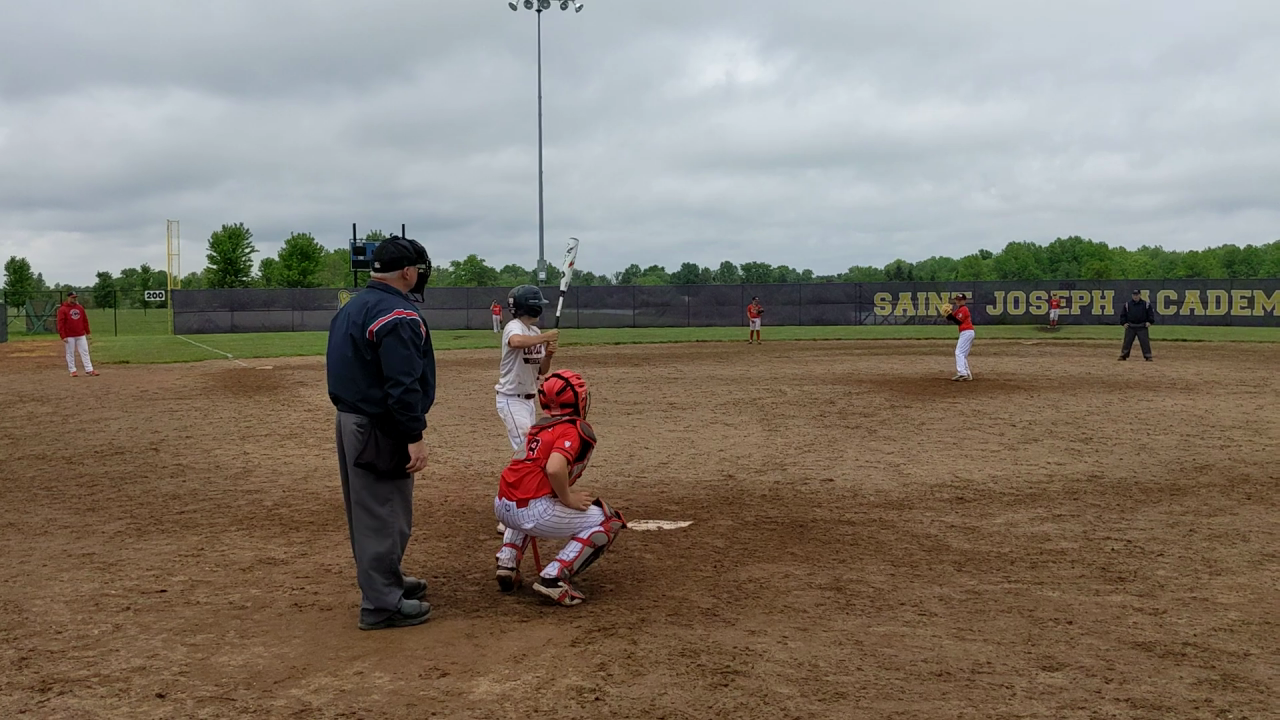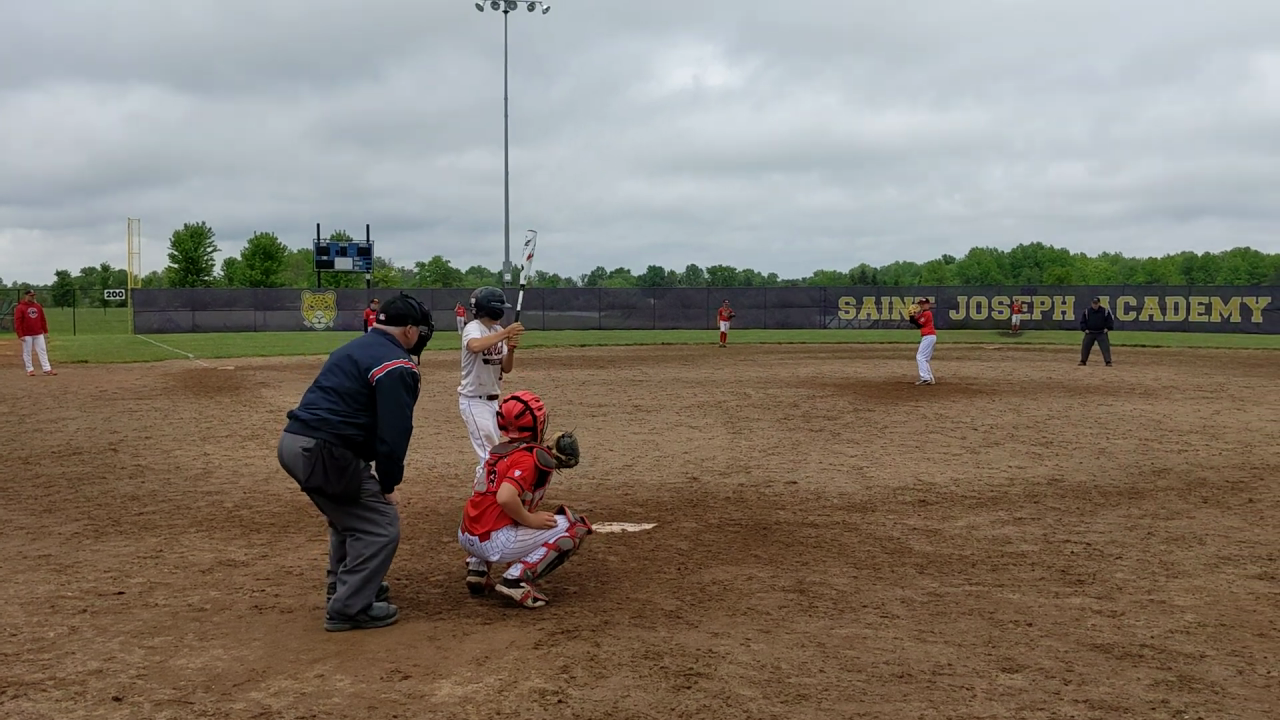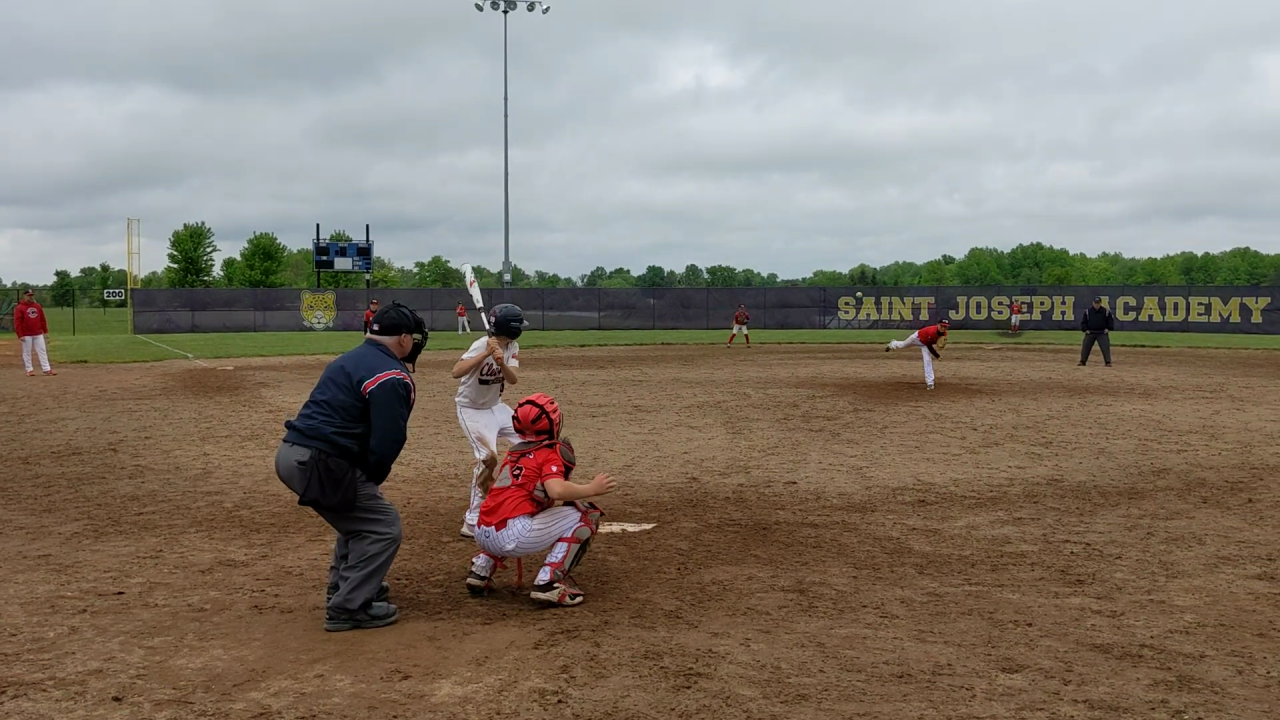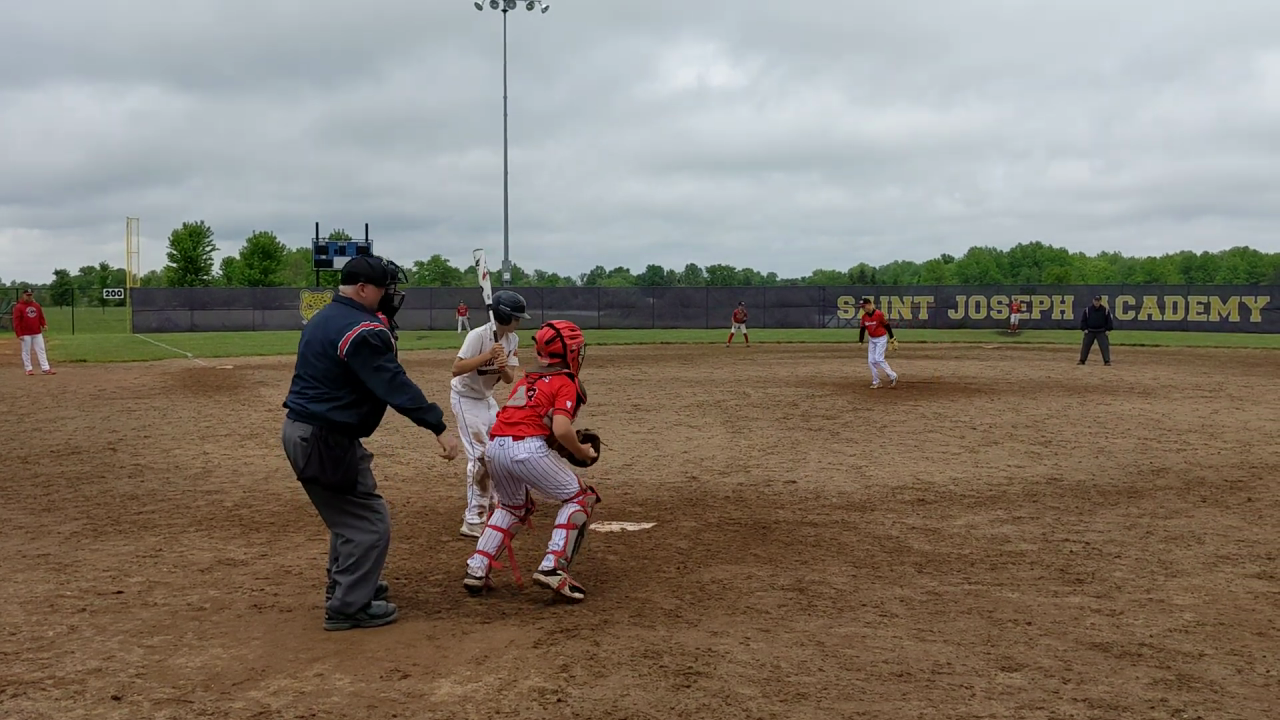
dt=1s
person 1, frame 1
left shoulder: (350, 308)
right shoulder: (398, 315)
right elbow: (403, 384)
right wrist: (415, 436)
left hip: (349, 420)
right hip: (379, 428)
left knee: (368, 512)
right knee: (384, 516)
left ankle: (384, 582)
right ankle: (381, 606)
person 1, frame 2
left shoulder: (353, 348)
right shoulder: (397, 366)
right elbow: (394, 431)
right wrist: (388, 484)
left hip: (295, 441)
right hip: (324, 451)
left knee: (351, 514)
right knee: (381, 525)
left ankle: (346, 586)
right ankle: (348, 608)
person 1, frame 3
left shoulder: (350, 359)
right shoulder: (393, 378)
right elbow: (387, 442)
left wrist: (365, 481)
right wrist: (373, 481)
left hip: (293, 452)
right hip: (319, 463)
left knee: (360, 514)
right knee: (384, 525)
left ankle: (345, 588)
right ankle: (348, 608)
person 1, frame 4
left shoulder: (323, 319)
right shoulder: (364, 330)
right elbow: (393, 384)
right wrist: (438, 427)
left hip: (301, 429)
right hip: (326, 439)
left knee: (350, 517)
right knee: (369, 521)
left ankle: (345, 587)
right ankle: (348, 606)
person 2, frame 1
left shoulder: (540, 427)
right shoulder: (576, 430)
right elbow: (554, 469)
right wrist: (568, 499)
left hip: (503, 506)
right hip: (531, 512)
right knee: (609, 521)
left ankle: (508, 561)
right ankle: (554, 578)
person 2, frame 2
left shoulder: (499, 450)
right shoulder: (529, 457)
right elbow: (505, 498)
right wrist: (530, 520)
left hip: (467, 536)
right hip: (495, 543)
right knee: (575, 526)
left ankle: (478, 569)
right ankle: (519, 580)
person 2, frame 3
left shoulder: (515, 451)
right shoulder: (551, 453)
right elbow: (557, 491)
right wrist: (592, 489)
left hip: (484, 534)
right hip: (512, 535)
right knee: (586, 515)
left ankle: (481, 571)
right ankle: (548, 583)
person 2, frame 4
left shoulder: (529, 377)
right shoulder: (567, 382)
right elbow: (561, 430)
right wrist: (581, 451)
left hip: (495, 446)
right hip: (527, 448)
left knee: (513, 507)
right knee: (580, 498)
left ankle: (477, 571)
right ankle: (553, 568)
person 3, frame 1
left shoulder: (535, 331)
right shoulder: (514, 327)
left elbow: (542, 371)
right elbow: (517, 342)
left wrist: (548, 355)
right wrist: (546, 336)
left hip: (529, 399)
right hip: (512, 400)
person 3, frame 2
left shoulder: (497, 330)
right shoulder: (473, 328)
left elbow: (506, 368)
right elbow: (475, 346)
left wrist: (510, 350)
right wrist: (506, 333)
left hip: (492, 401)
right hip: (474, 402)
left knee: (492, 454)
right knee: (489, 456)
person 3, frame 3
left shoulder: (512, 346)
right shoulder: (482, 345)
left elbow: (512, 380)
right elbow: (456, 372)
left wrist: (501, 362)
right wrist: (486, 354)
left hip: (494, 407)
right hip: (471, 410)
right knee: (488, 457)
right ankle: (473, 523)
person 3, frame 4
left shoulder: (512, 339)
right shoulder: (478, 335)
left elbow: (509, 378)
right elbow: (456, 369)
left wrist: (503, 366)
right wrist: (487, 356)
left hip: (486, 399)
right hip: (466, 399)
right knee: (480, 455)
left ankle: (489, 500)
right ankle: (473, 521)
